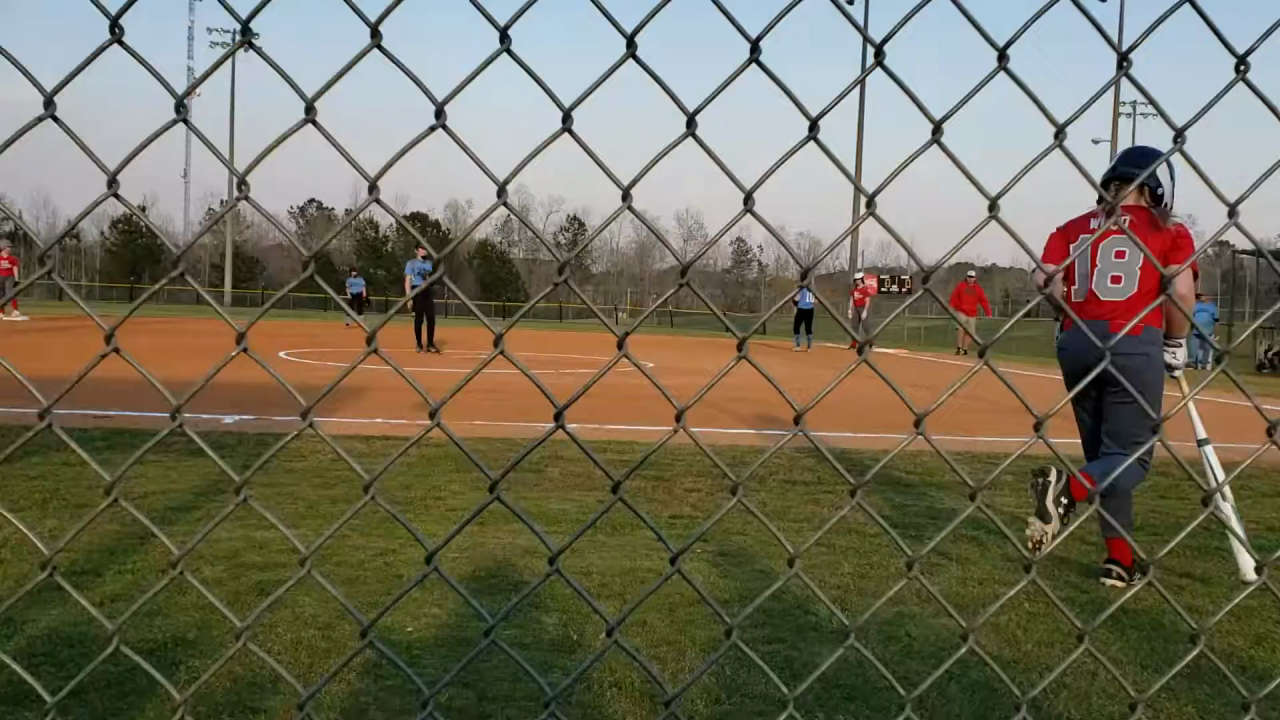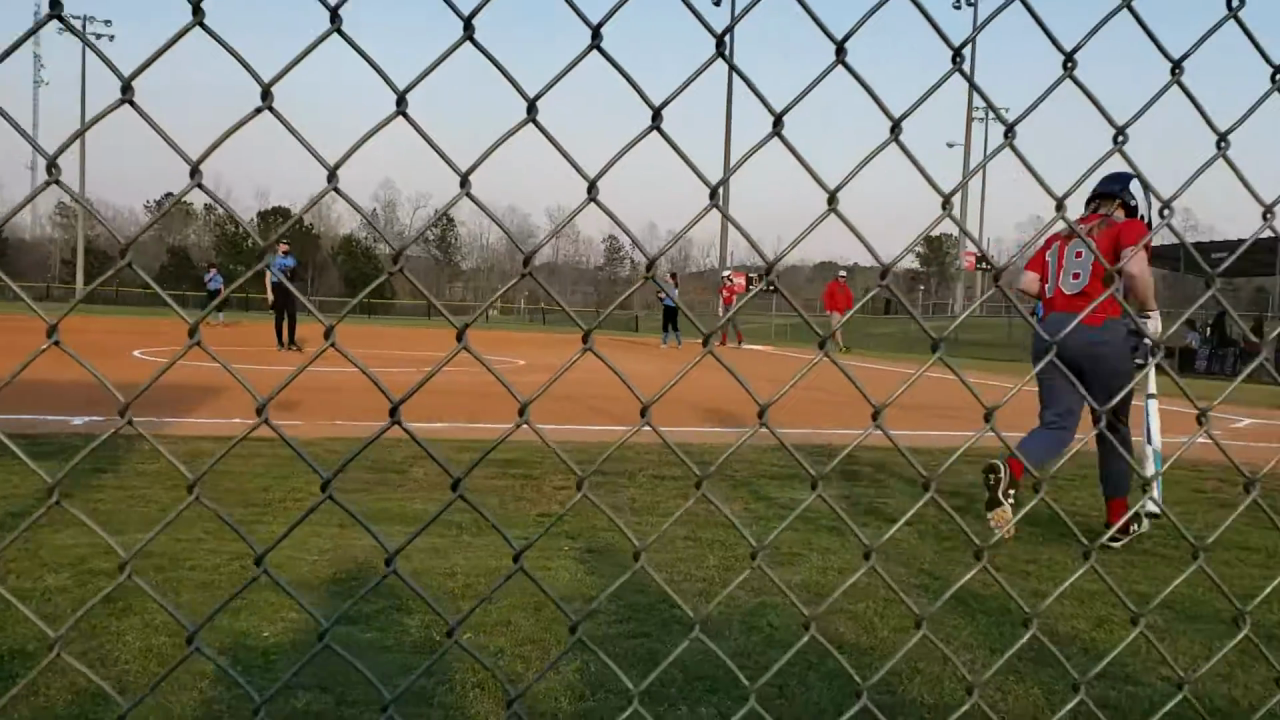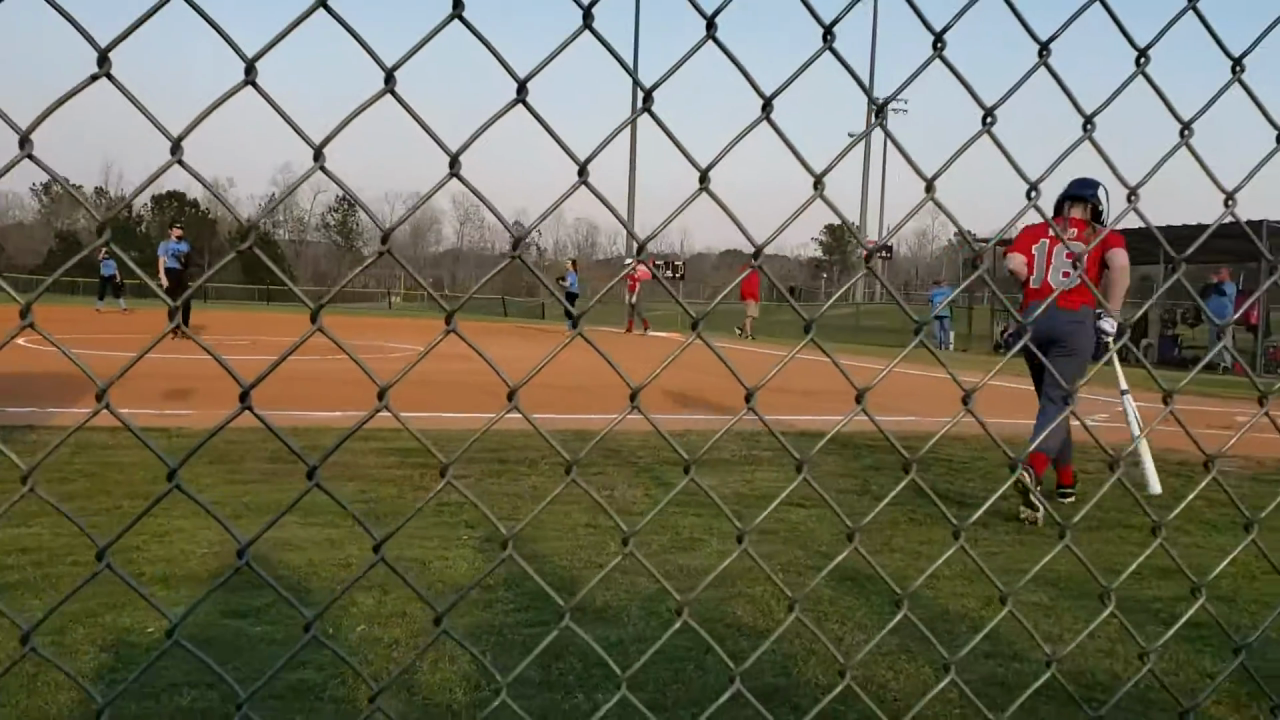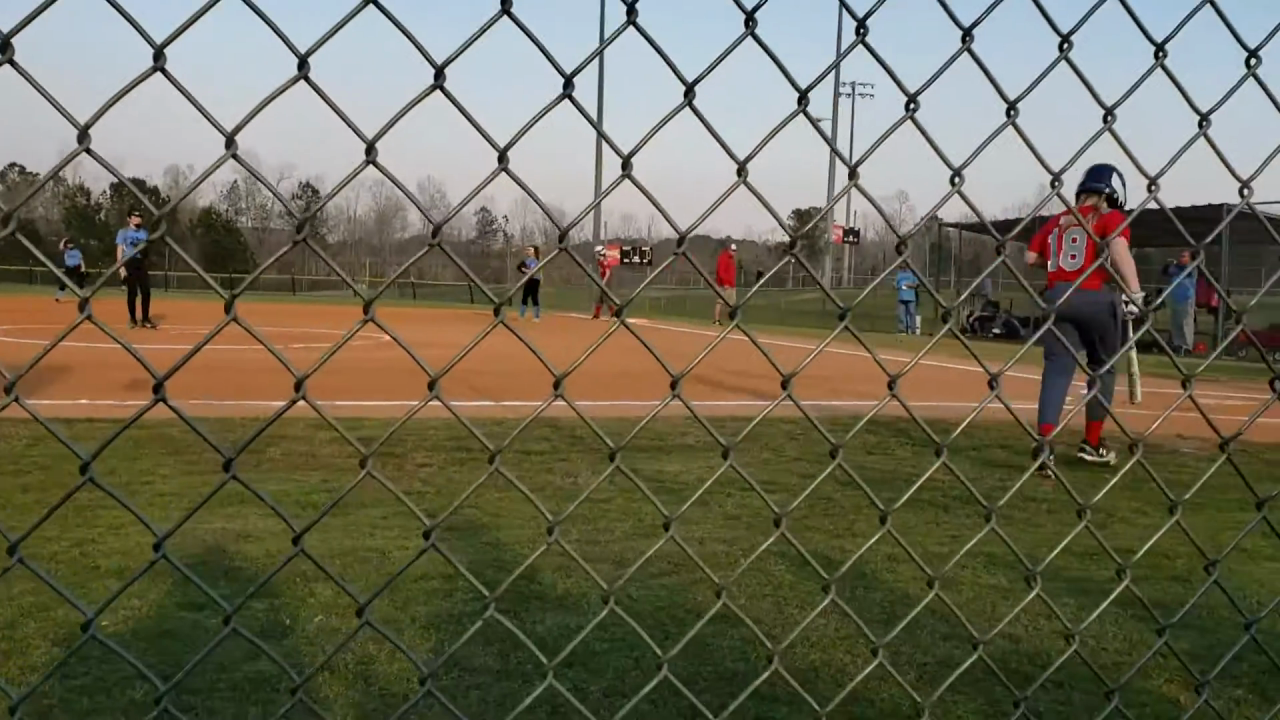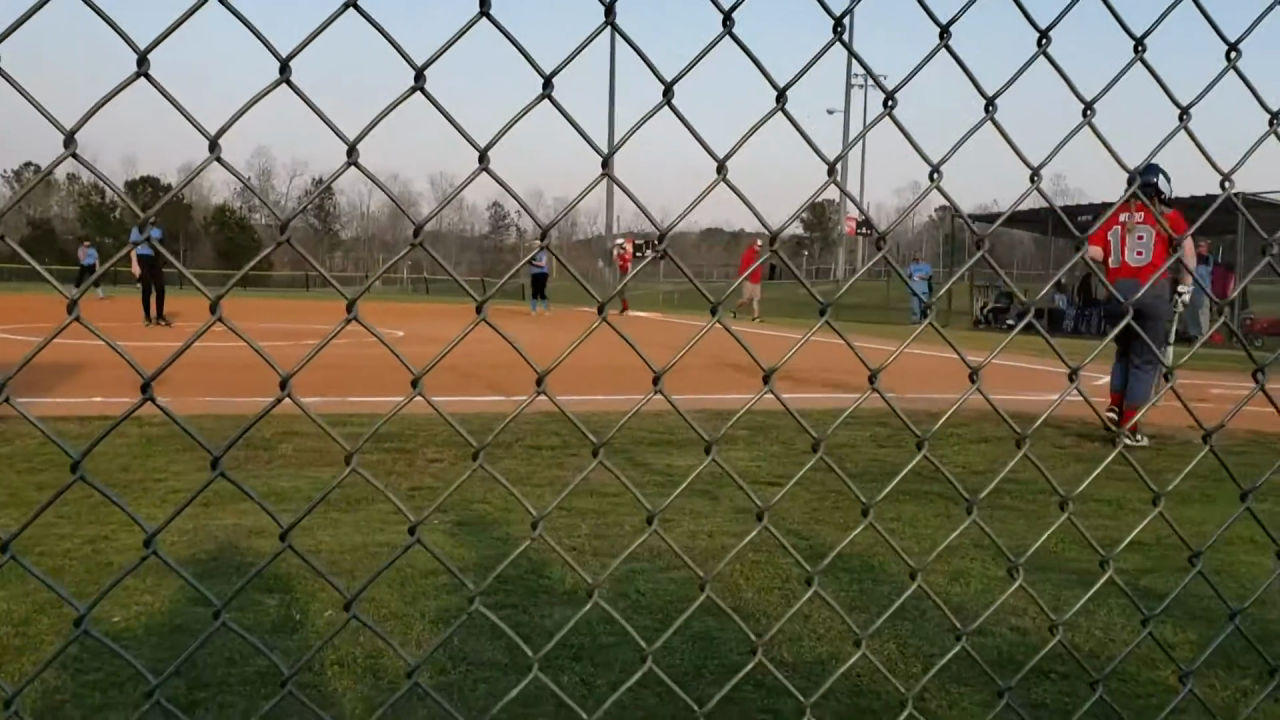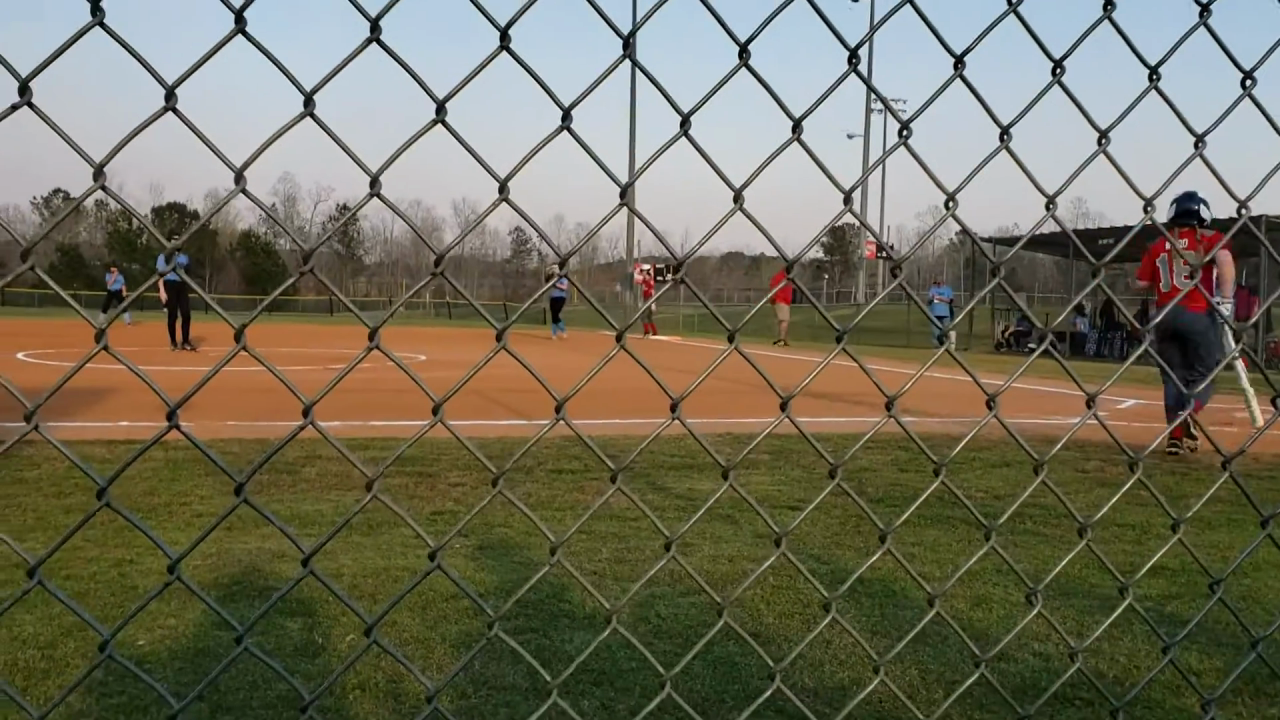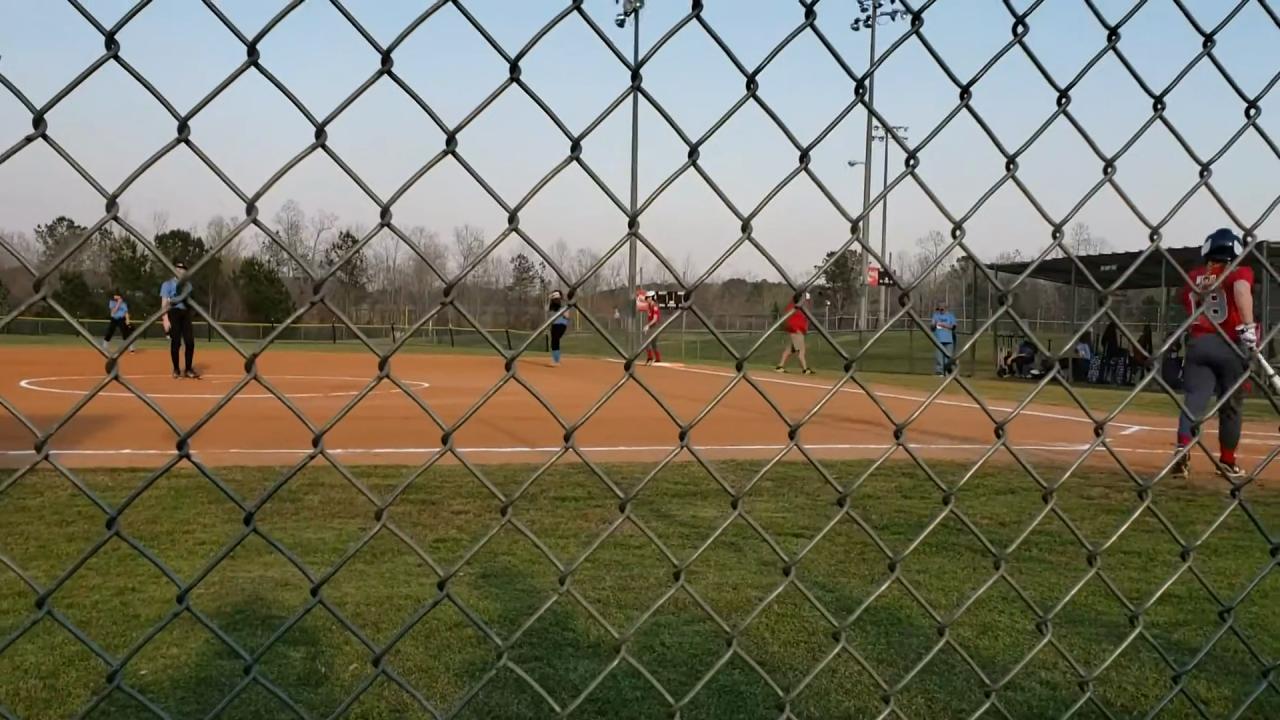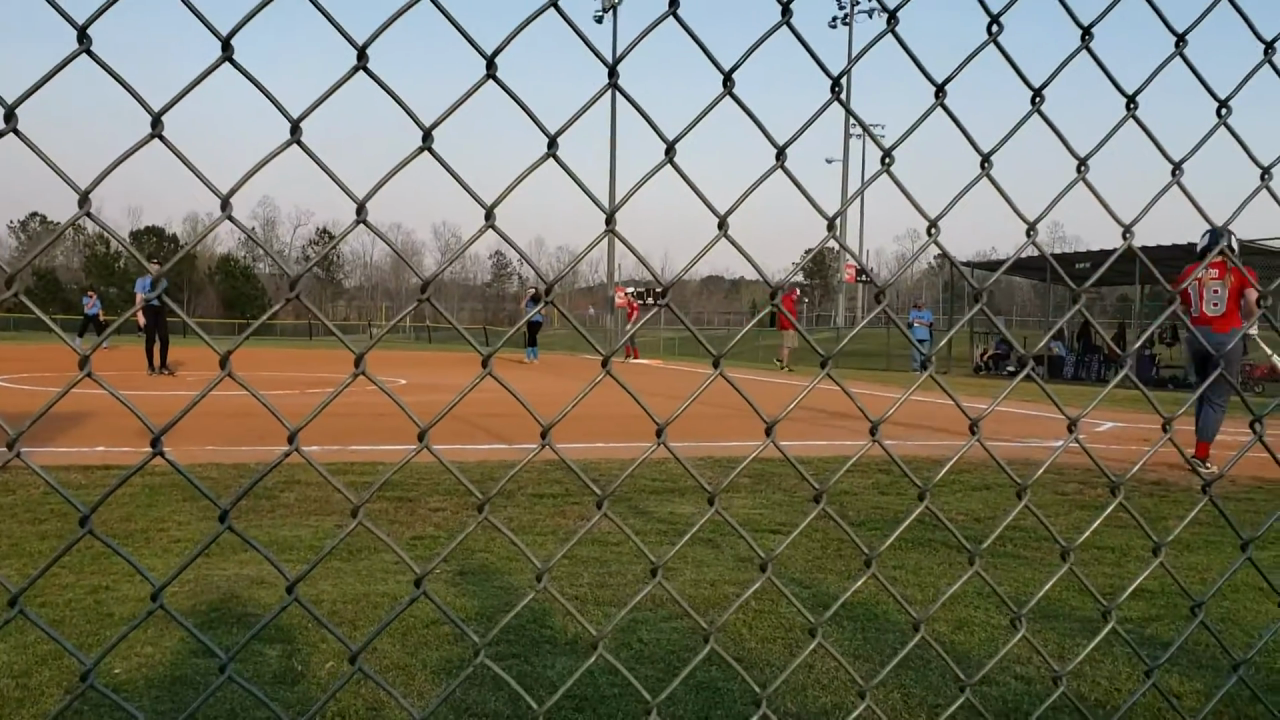
dt=0.3s
person 1, frame 1
left shoulder: (1074, 228)
right shoulder: (1168, 230)
left elbow: (1046, 279)
right elbow: (1181, 290)
right wrist: (1178, 342)
left hip: (1076, 343)
right hip: (1134, 347)
left knee: (1103, 450)
right knee: (1128, 460)
left ankle: (1122, 562)
right ankle: (1067, 488)
person 1, frame 2
left shoulder: (1060, 235)
right shoulder: (1131, 229)
left elbow: (1026, 283)
right elbow: (1134, 268)
right wrist: (1149, 312)
left hip: (1052, 334)
right hip: (1102, 336)
left knee: (1056, 427)
right knee: (1114, 428)
left ankle: (1008, 473)
right ankle: (1118, 523)
person 1, frame 3
left shoulder: (1034, 232)
right shoulder: (1104, 236)
left elbow: (1013, 264)
right elbow: (1118, 267)
left wrist: (1036, 285)
right wrist: (1110, 314)
left hip: (1034, 323)
right hip: (1077, 324)
left knee: (1049, 401)
right knee: (1057, 407)
left ankle: (1066, 483)
right ankle: (1033, 467)
person 1, frame 4
left shoulder: (1057, 220)
right shoulder: (1112, 217)
left elbow: (1031, 257)
right elbow: (1119, 251)
right wrist: (1135, 293)
left hip: (1057, 299)
right hip: (1095, 301)
left knee: (1056, 376)
right knee: (1102, 371)
left ankle: (1045, 443)
right ankle: (1091, 443)
person 1, frame 5
left shoulder: (1113, 217)
right shoulder: (1169, 216)
left elbow: (1092, 252)
right elbow: (1188, 248)
right wrist: (1185, 284)
left hip: (1117, 292)
right hip: (1153, 294)
left knee: (1125, 355)
right knee: (1146, 363)
left ankle: (1115, 407)
right ankle: (1130, 428)
person 1, frame 6
left shoulder: (1157, 246)
right shoulder: (1210, 239)
left elbow: (1141, 283)
right elbow: (1225, 260)
right wrist: (1226, 298)
left hip: (1166, 316)
right hip: (1200, 316)
left knee: (1172, 379)
right knee: (1202, 377)
left ankle: (1175, 436)
right ankle: (1187, 416)
person 1, frame 7
left shoulder: (1193, 278)
right shoulder: (1238, 273)
right elbow: (1242, 292)
right wrist: (1248, 327)
left hip: (1198, 346)
right hip: (1232, 347)
left knee: (1193, 406)
right knee: (1231, 407)
left ankle: (1182, 449)
right ankle: (1227, 461)
person 1, frame 8
left shoulder: (1190, 272)
right shoulder: (1240, 272)
left elbow: (1179, 306)
right elbow: (1253, 300)
right wrist: (1249, 321)
left hip: (1197, 338)
right hip: (1226, 339)
left knee: (1205, 393)
right knee: (1217, 400)
left ankle: (1200, 447)
right ankle: (1200, 456)
